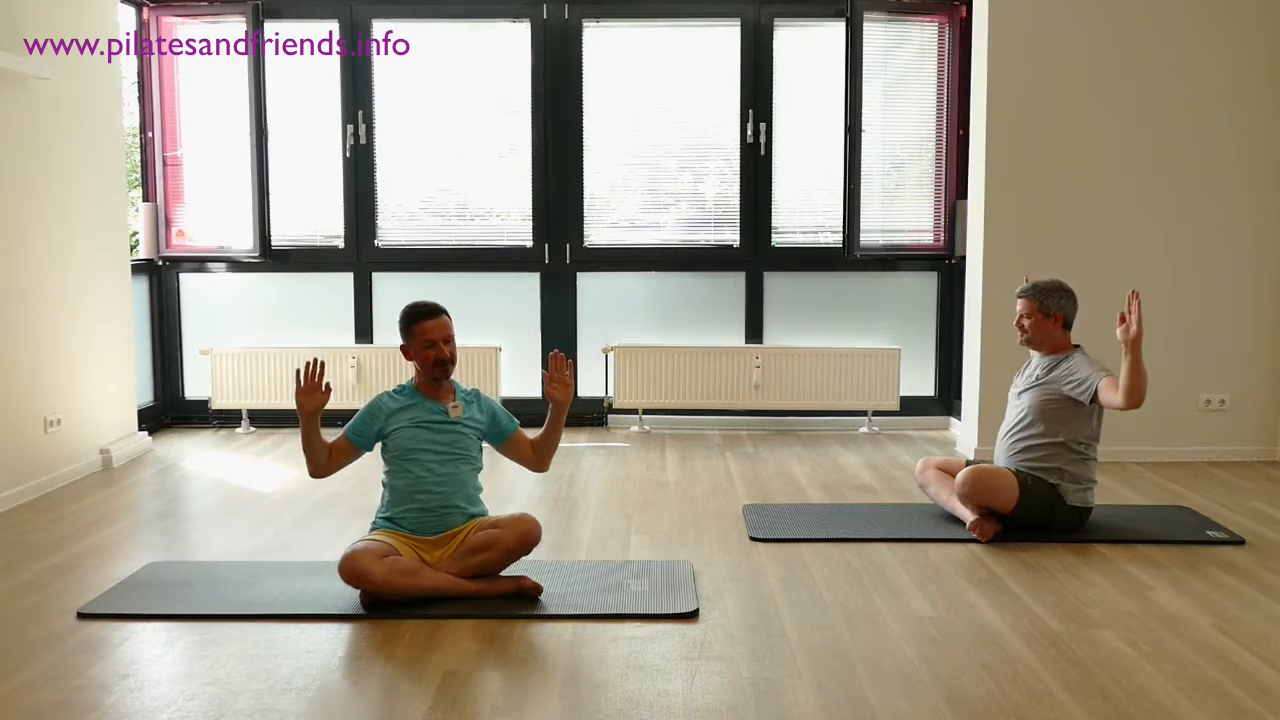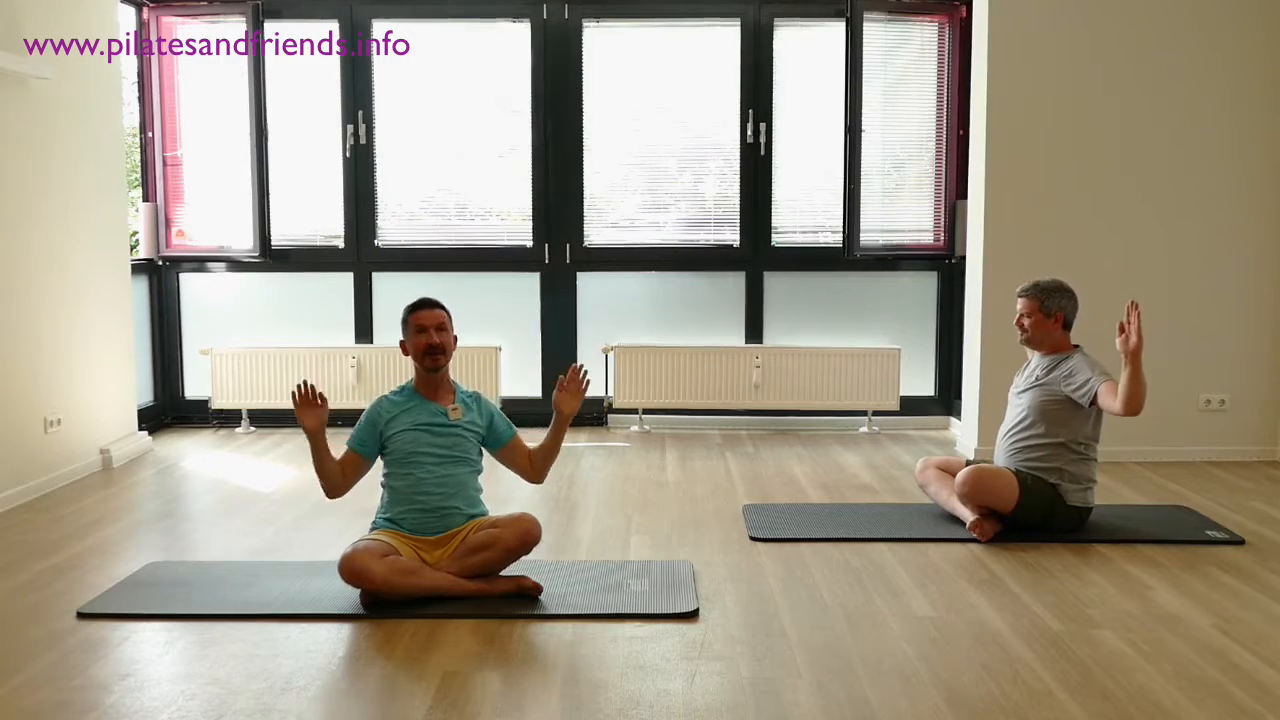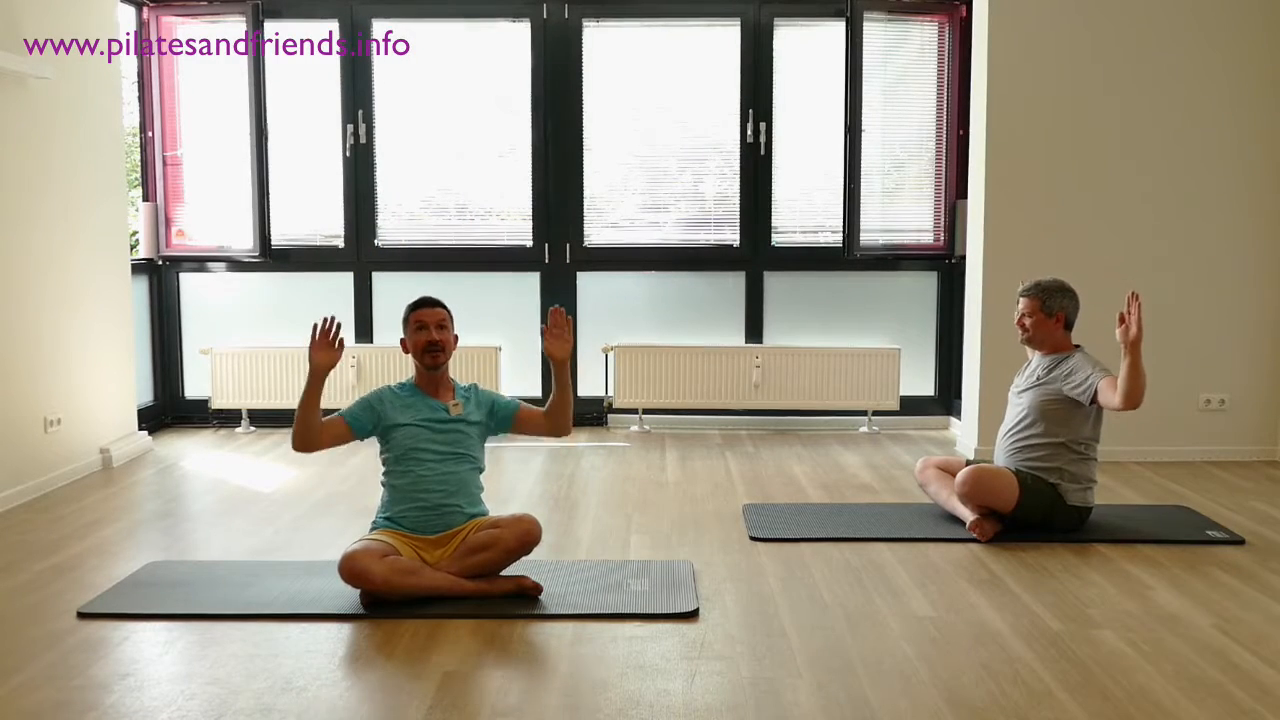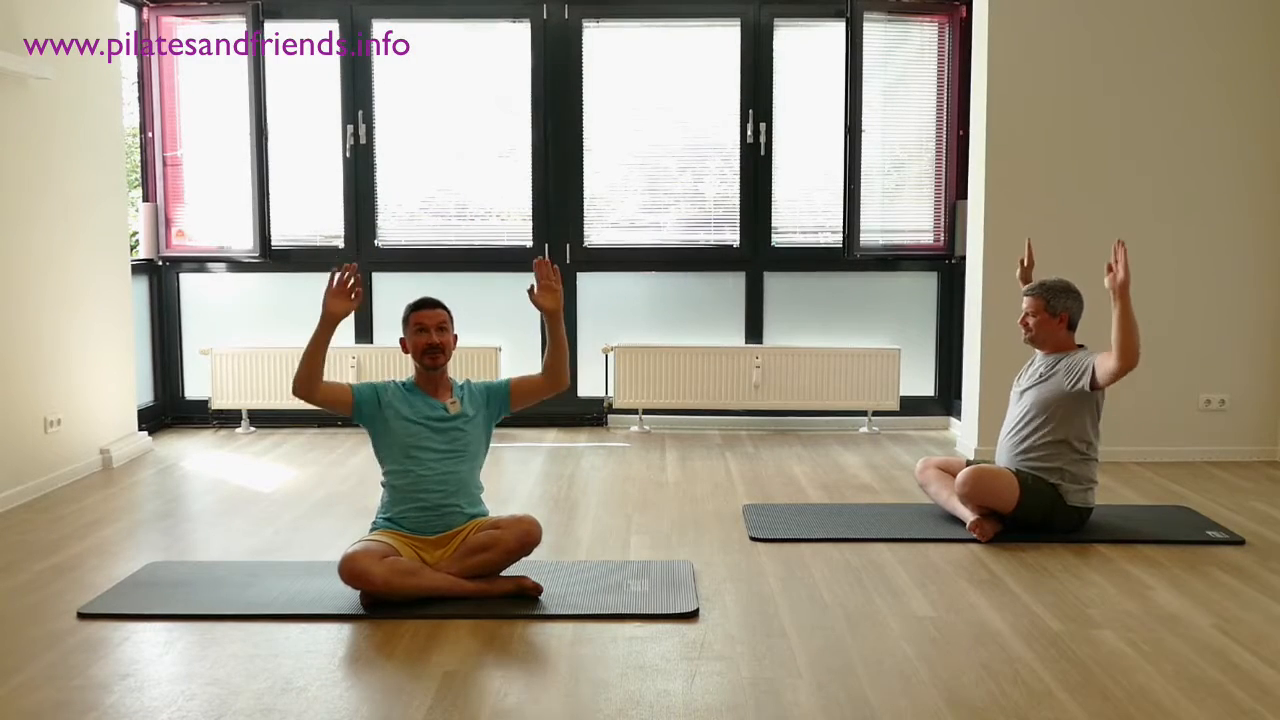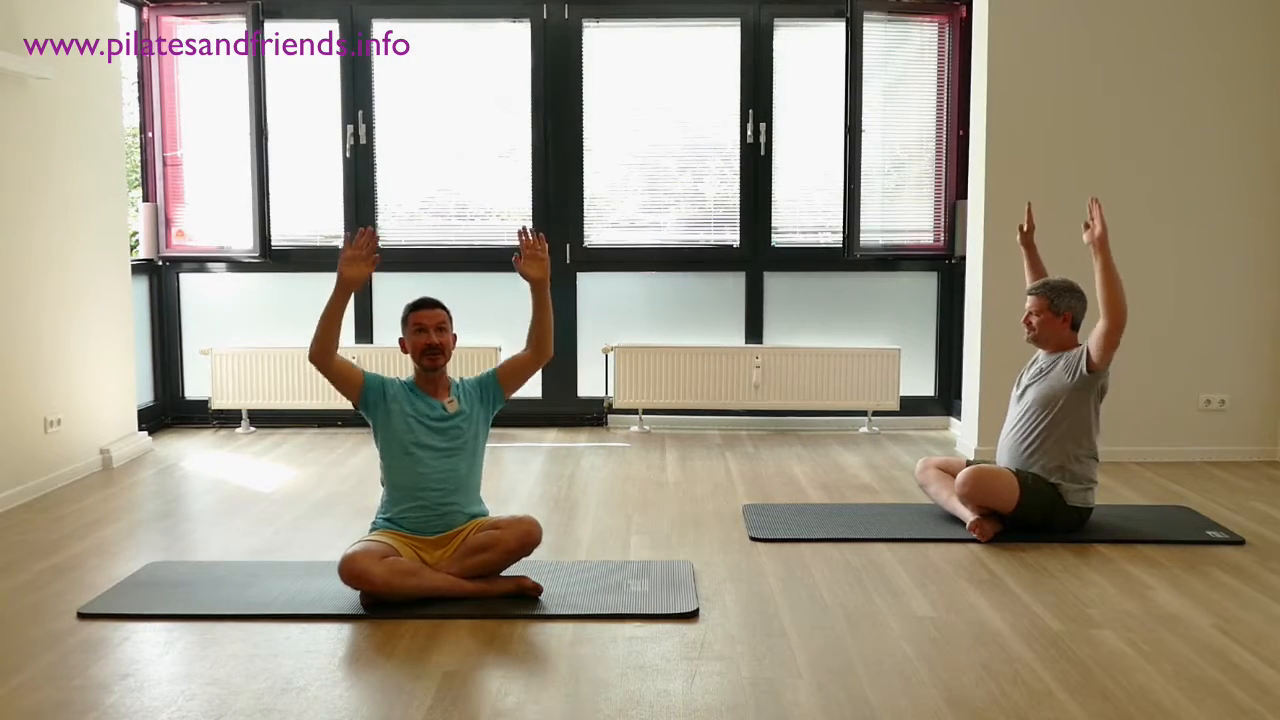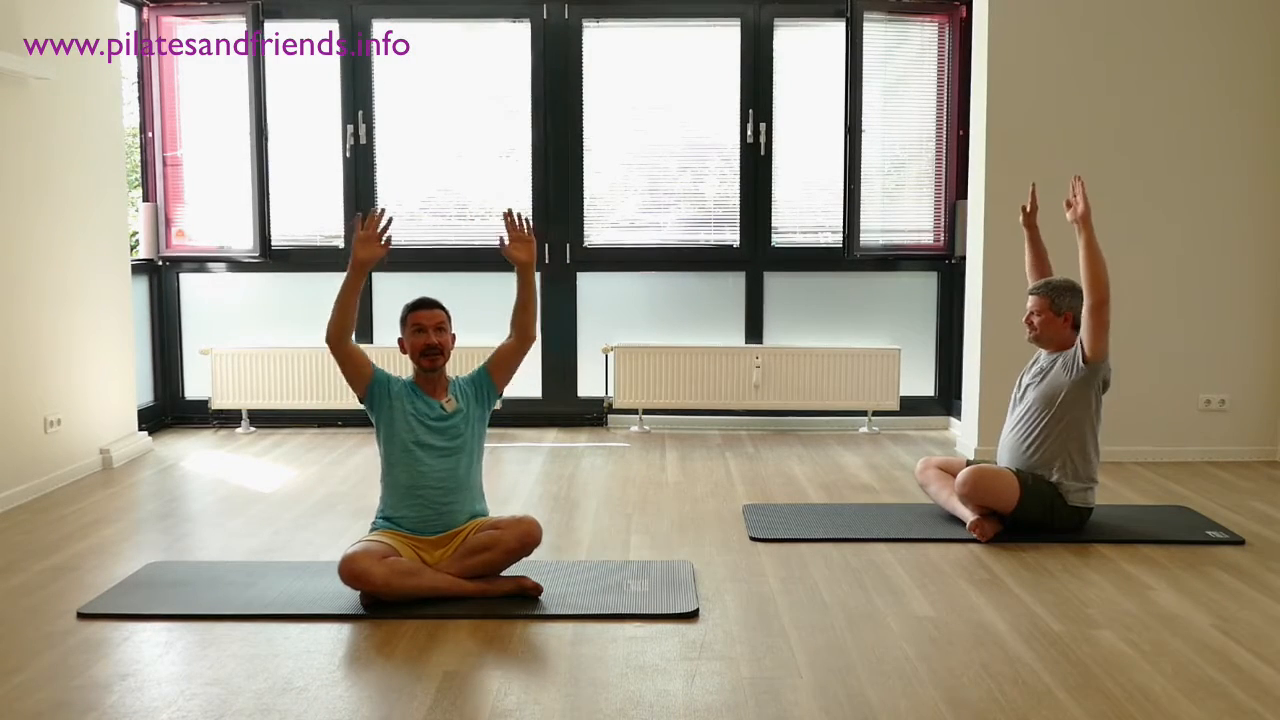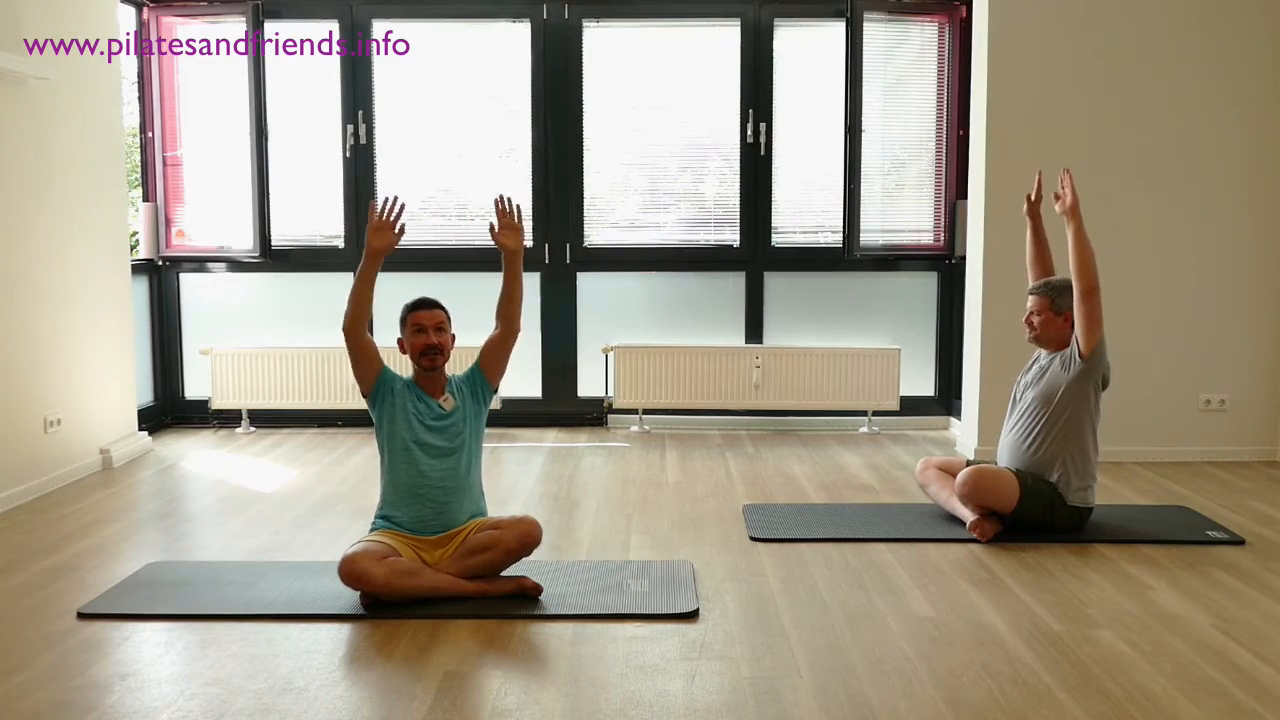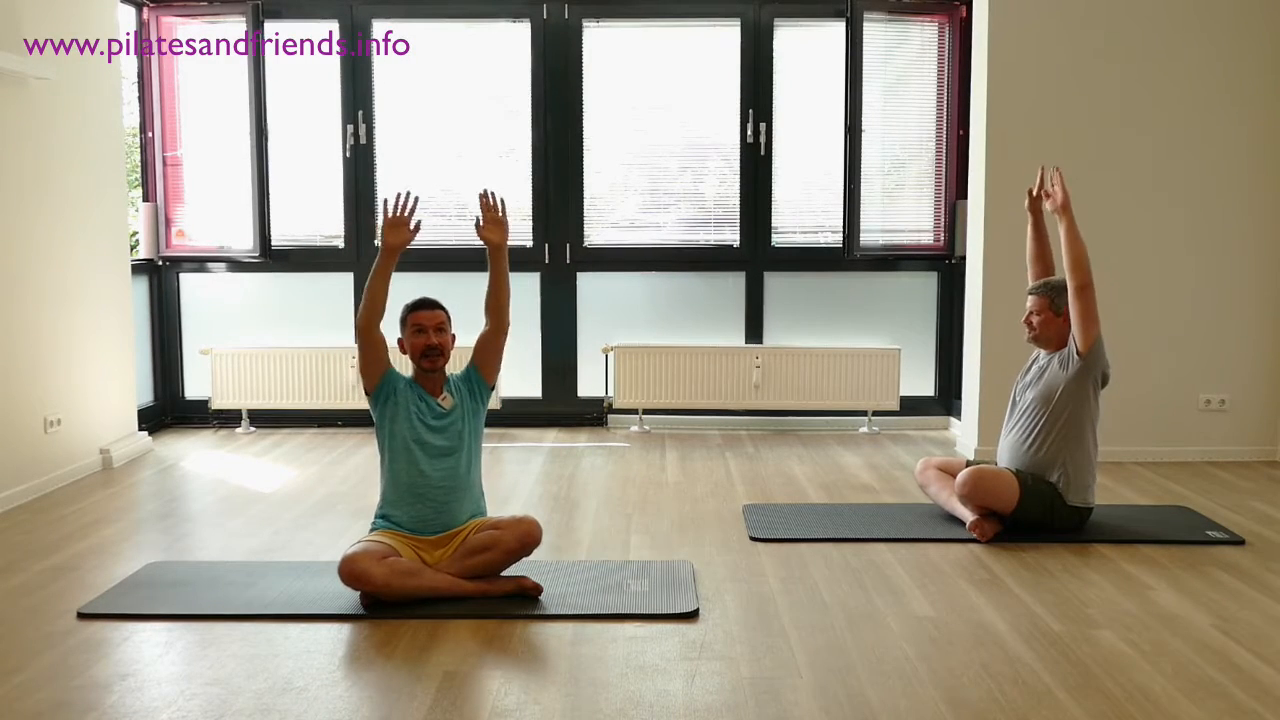
dt=0.2s
person 1, frame 1
left shoulder: (480, 406)
right shoulder: (385, 408)
left elbow: (538, 460)
right elbow: (321, 466)
left wrist: (559, 407)
right wrist: (309, 416)
left hip: (467, 534)
right hip: (399, 537)
left knee: (526, 529)
right knee: (355, 566)
left ankle: (400, 583)
right ankle: (491, 586)
person 1, frame 2
left shoulder: (479, 408)
right shoulder: (385, 411)
left elbow: (534, 471)
right elbow: (335, 486)
left wrist: (561, 419)
right wrist: (315, 435)
left hip: (467, 534)
right hip: (399, 538)
left knee: (526, 528)
right knee: (354, 565)
left ankle: (405, 582)
right ankle: (489, 586)
person 1, frame 3
left shoulder: (481, 402)
right shoulder: (383, 403)
left elbow: (558, 425)
right elbow: (305, 443)
left wrist: (560, 365)
right wrist: (317, 374)
left hip: (468, 533)
right hip: (399, 537)
left knee: (526, 529)
right knee: (355, 565)
left ankle: (400, 583)
right ankle: (492, 586)
person 1, frame 4
left shoulder: (482, 397)
right shoulder: (383, 399)
left elbow: (555, 382)
right elbow: (306, 390)
left wrist: (552, 316)
right wrist: (329, 322)
left hip: (468, 533)
right hip: (399, 537)
left knee: (527, 531)
right knee: (355, 567)
left ankle: (404, 581)
right ankle: (490, 586)
person 1, frame 5
left shoulder: (479, 394)
right shoulder: (385, 396)
left elbow: (540, 352)
right elbow: (322, 358)
left wrist: (539, 287)
right wrist: (345, 286)
left hip: (467, 533)
right hip: (399, 537)
left knee: (527, 531)
right knee: (354, 567)
left ankle: (403, 580)
right ankle: (492, 586)
person 1, frame 6
left shoulder: (476, 392)
right shoulder: (387, 395)
left elbow: (524, 336)
right elbow: (337, 340)
left wrist: (525, 269)
right wrist: (358, 268)
left hip: (467, 534)
right hip: (399, 536)
left knee: (527, 531)
right knee: (354, 567)
left ankle: (403, 581)
right ankle: (491, 585)
person 1, frame 7
left shoulder: (473, 391)
right shoulder: (389, 394)
left elbow: (508, 327)
right elbow: (353, 330)
left wrist: (513, 255)
right wrist: (373, 256)
left hip: (467, 534)
right hip: (398, 537)
left knee: (527, 531)
right knee: (354, 567)
left ankle: (403, 582)
right ankle: (493, 586)
person 1, frame 8
left shoulder: (471, 391)
right shoulder: (389, 394)
left elbow: (498, 323)
right elbow: (366, 326)
left wrist: (497, 250)
right wrist: (389, 252)
left hip: (467, 533)
right hip: (398, 536)
left knee: (527, 531)
right knee: (354, 567)
left ankle: (405, 582)
right ankle: (493, 586)
person 2, frame 1
left shoulder: (1079, 370)
right shoulder: (1039, 357)
left elbow: (1129, 399)
left wrist: (1131, 346)
left hip: (1058, 500)
right hip: (1014, 479)
left knee: (971, 481)
right knee: (927, 468)
left ankle: (985, 518)
right ankle: (977, 516)
person 2, frame 2
left shoulder: (1079, 370)
right shoulder: (1039, 358)
left elbow: (1128, 405)
left wrist: (1131, 356)
left hip: (1059, 500)
right hip: (1015, 478)
left knee: (970, 481)
right knee: (927, 468)
left ankle: (987, 517)
right ankle: (976, 516)
person 2, frame 3
left shoulder: (1079, 369)
right shoulder: (1039, 359)
left elbow: (1127, 400)
left wrist: (1131, 348)
left hip: (1058, 499)
right hip: (1015, 478)
left knee: (970, 481)
right knee: (927, 467)
left ankle: (990, 517)
right ankle: (977, 517)
person 2, frame 4
left shoulder: (1079, 366)
right shoulder: (1043, 356)
left elbow: (1123, 362)
right elbow: (1036, 323)
left wrist: (1119, 296)
right wrist: (1026, 281)
left hip: (1058, 500)
right hip: (1015, 479)
left knee: (971, 482)
right knee: (927, 468)
left ankle: (988, 516)
right ankle: (977, 516)
person 2, frame 5
left shoulder: (1081, 365)
right shoulder: (1046, 355)
left elbow: (1114, 323)
right elbow: (1042, 296)
left wrist: (1100, 250)
right wrist: (1028, 247)
left hip: (1058, 500)
right hip: (1016, 480)
left knee: (970, 482)
right knee: (927, 468)
left ankle: (991, 516)
right ankle: (980, 516)
person 2, frame 6
left shoulder: (1083, 364)
right shoulder: (1046, 353)
left elbow: (1098, 301)
right elbow: (1043, 286)
left wrist: (1083, 226)
right wrist: (1030, 229)
left hip: (1058, 501)
right hip: (1016, 480)
left knee: (970, 482)
right knee: (928, 468)
left ankle: (990, 515)
right ankle: (981, 515)
person 2, frame 7
left shoulder: (1082, 362)
right shoulder: (1045, 352)
left elbow: (1087, 290)
right elbow: (1042, 280)
left wrist: (1072, 217)
right wrist: (1033, 219)
left hip: (1059, 501)
right hip: (1017, 480)
left knee: (970, 482)
right knee: (928, 468)
left ankle: (990, 514)
right ankle: (981, 516)
person 2, frame 8
left shoulder: (1081, 362)
right shoulder: (1045, 351)
left elbow: (1081, 286)
right elbow: (1041, 279)
left wrist: (1064, 214)
right wrist: (1035, 216)
left hip: (1058, 501)
right hip: (1017, 480)
left knee: (970, 482)
right knee: (928, 468)
left ankle: (993, 514)
right ankle: (980, 516)
